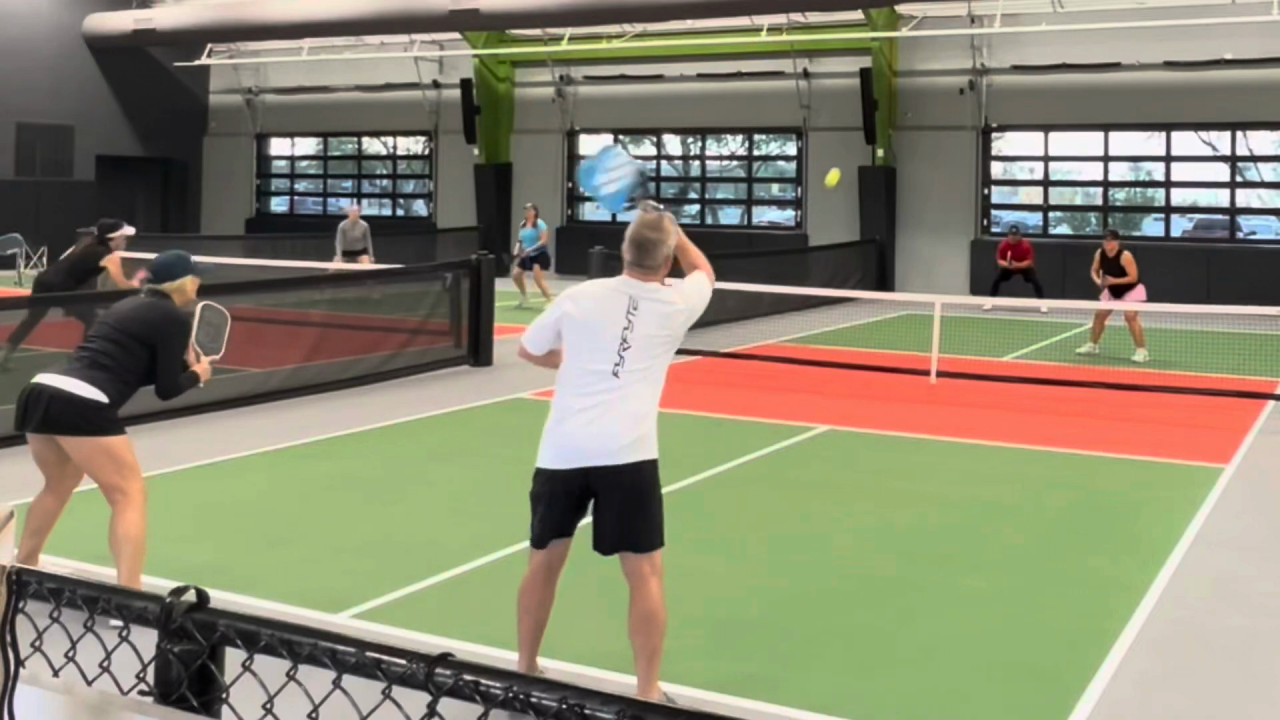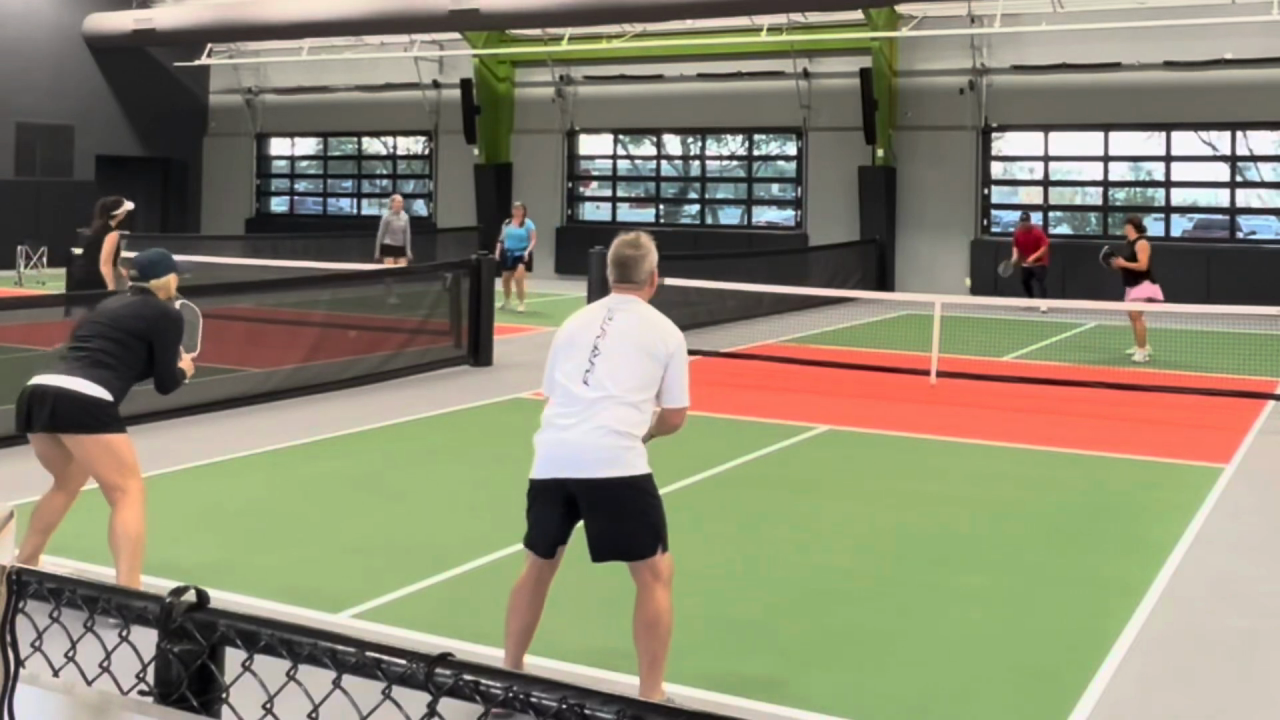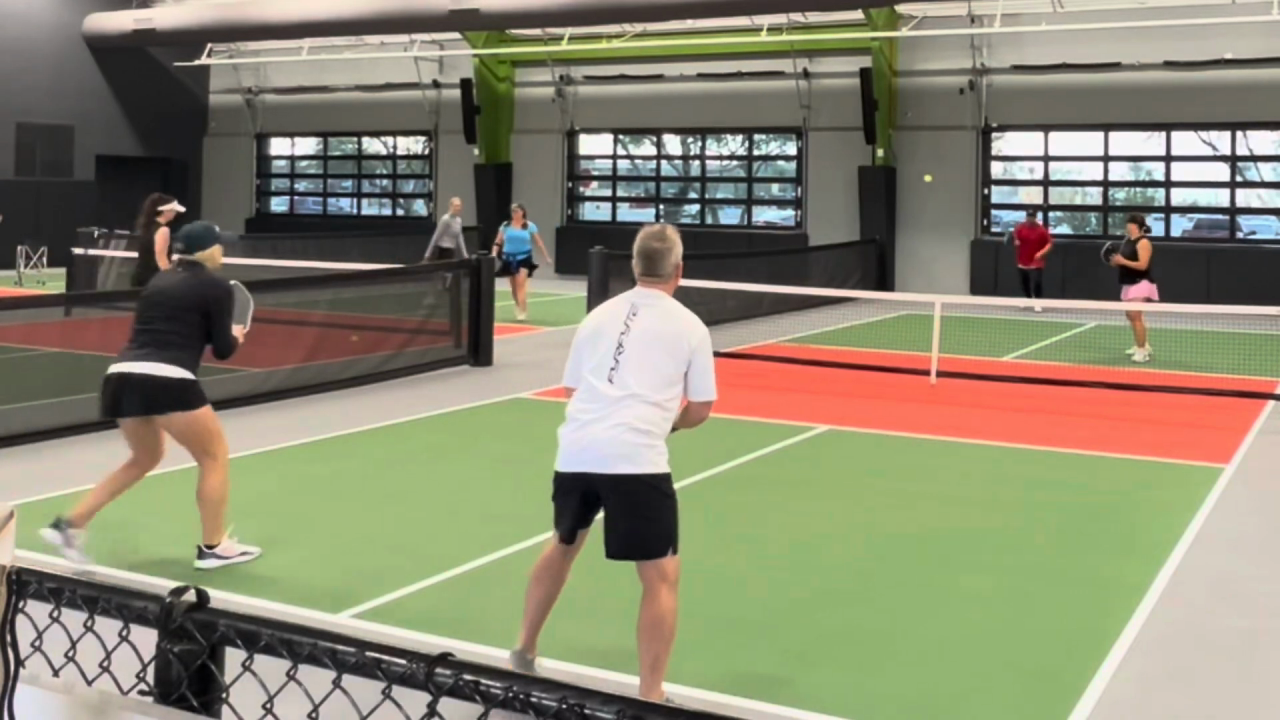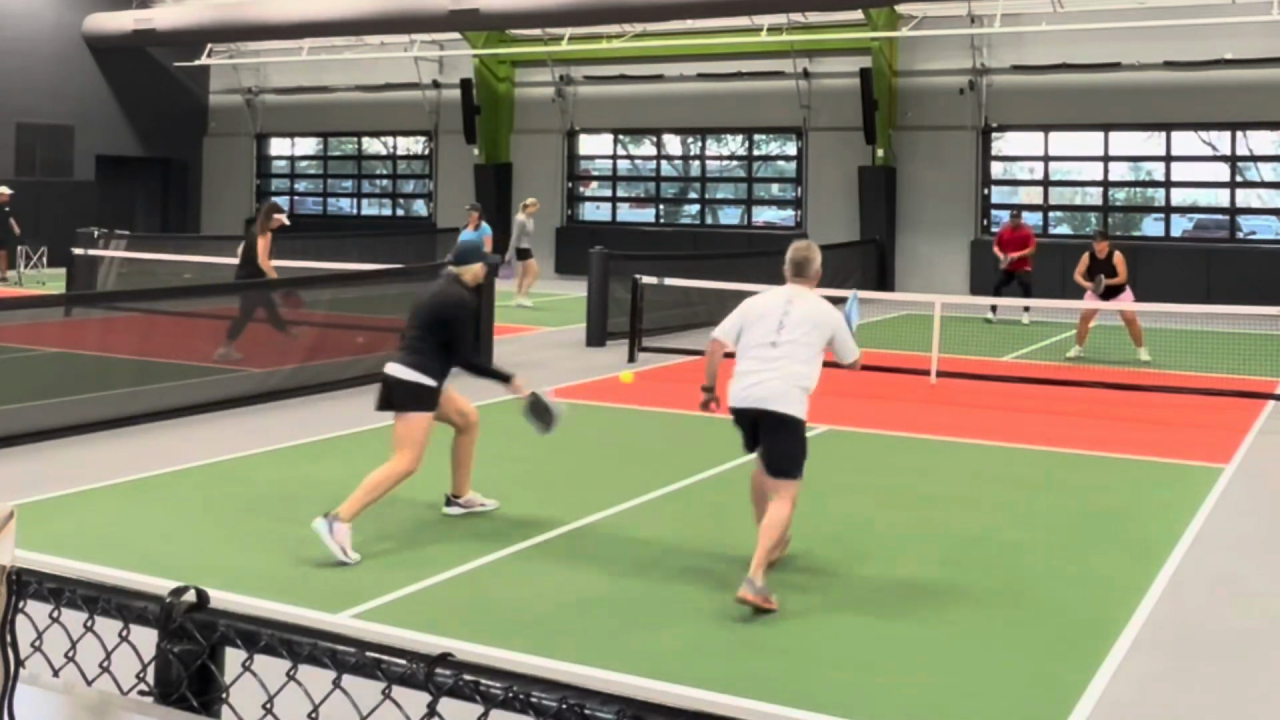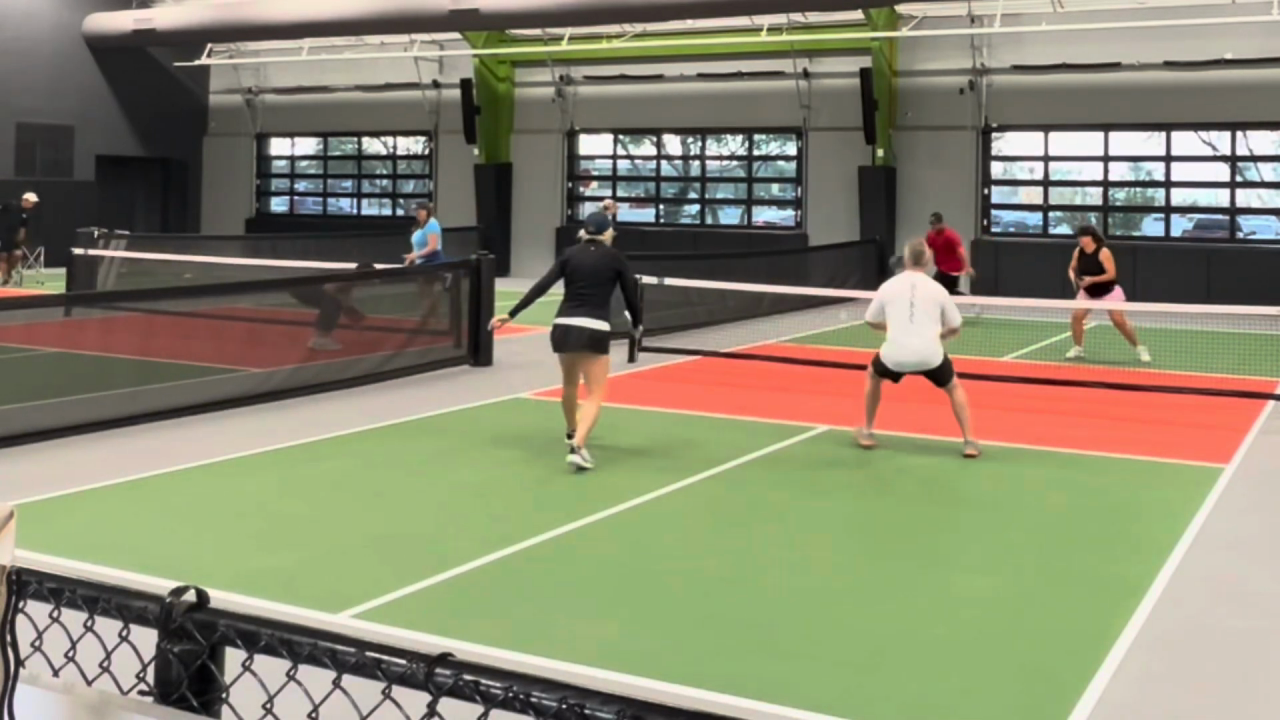
dt=1s
person 1, frame 1
left shoulder: (578, 296)
right shoulder: (677, 305)
left elbow: (529, 351)
right elbow: (704, 272)
right wrist: (673, 231)
left hip: (561, 450)
right hip: (627, 454)
left knee: (544, 562)
right knee: (645, 573)
left ankle: (525, 674)
right ankle: (648, 696)
person 1, frame 2
left shoulder: (574, 323)
right shoulder: (665, 332)
right elbow: (673, 418)
left hip: (552, 459)
right hip: (616, 464)
left knee: (540, 565)
right knee: (654, 575)
left ankle: (509, 677)
right ankle: (651, 697)
person 1, frame 3
left shoulder: (598, 316)
right shoulder: (690, 326)
right elbow: (700, 410)
left hip: (575, 454)
right hip: (636, 460)
left knee: (563, 545)
right knee: (661, 577)
left ankle: (521, 656)
right ankle: (649, 701)
person 1, frame 4
left shoulder: (754, 303)
right shoulder: (828, 312)
left elbow: (715, 344)
right elbow: (853, 362)
left wrist: (709, 388)
right wrist: (844, 341)
left hip: (743, 398)
right hip: (783, 403)
left knee: (767, 457)
right knee: (783, 495)
left ankle: (771, 542)
right ankle: (754, 583)
person 1, frame 5
left shoulder: (887, 287)
right shoulder: (938, 290)
left elbow: (871, 320)
right elbow: (955, 327)
left hip: (895, 355)
right hip: (930, 355)
left knee: (873, 375)
right knee: (954, 388)
left ankle: (867, 433)
right ankle: (969, 441)
person 2, frame 1
left shoulder: (130, 305)
right shoulder: (174, 318)
right elbow: (166, 390)
left wrist: (183, 363)
right wrist: (197, 374)
left hip: (38, 392)
right hip: (81, 405)
left knee: (60, 484)
right knee: (129, 494)
person 2, frame 2
left shoulder: (110, 304)
right shoulder: (166, 315)
right elbow: (165, 384)
left wrist: (165, 361)
right wrist: (184, 370)
left hip: (37, 392)
right hip: (83, 402)
left knee: (68, 482)
right knee: (128, 493)
left ankle: (22, 570)
person 2, frame 3
left shoulder: (159, 280)
right shoulder: (215, 287)
right elbow: (222, 350)
left wrist: (220, 335)
right wrist: (234, 337)
left hip: (122, 376)
right hip: (167, 382)
left knee: (146, 458)
right knee: (215, 456)
left ankle: (71, 524)
right ankle: (214, 547)
person 2, frame 4
left shoulder: (443, 289)
right shoulder: (463, 301)
right elbow: (466, 358)
right wrist: (508, 380)
left hip: (411, 377)
right hip: (413, 384)
left knee: (468, 419)
right knee: (405, 463)
left ankle: (460, 497)
right ankle: (336, 522)
person 2, frame 5
left shoulder: (569, 255)
right shoulder: (616, 259)
left elbow: (541, 286)
right elbow: (632, 298)
left wrist: (510, 315)
right wrist: (637, 324)
left hip: (564, 326)
right hip: (594, 329)
left knee: (570, 383)
right knee: (594, 396)
left ankle: (573, 432)
right ankle: (577, 448)
